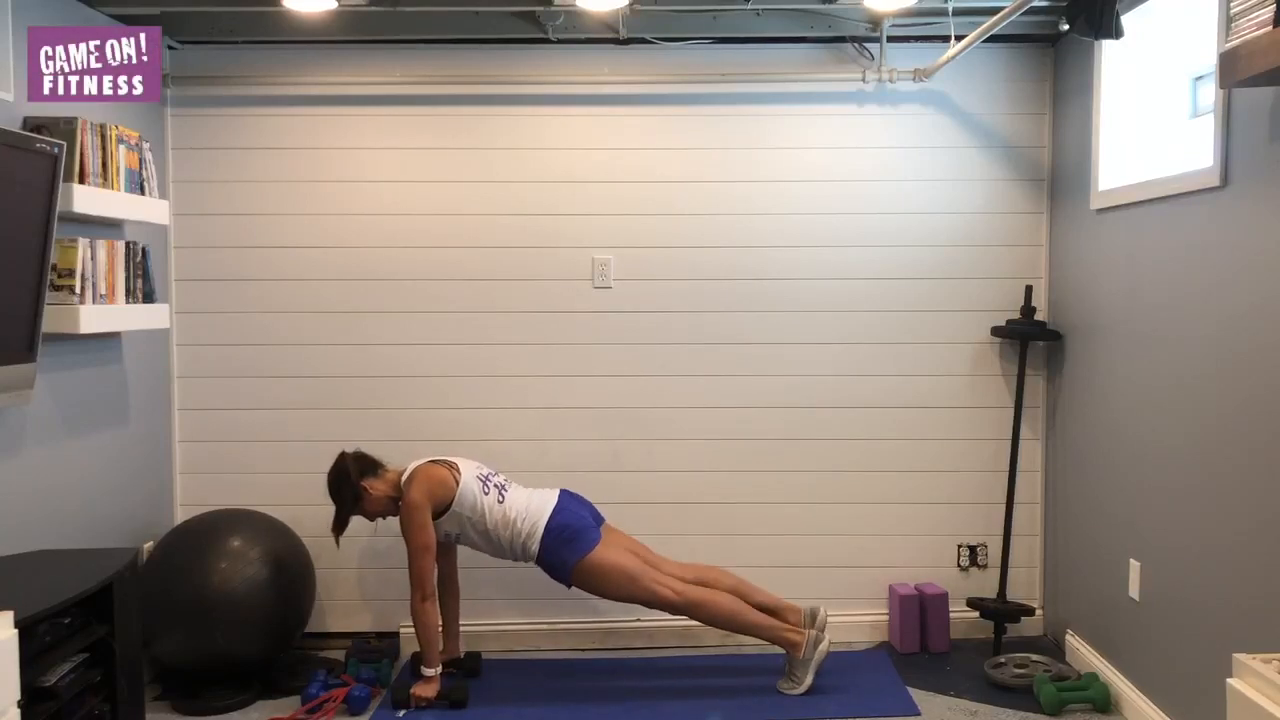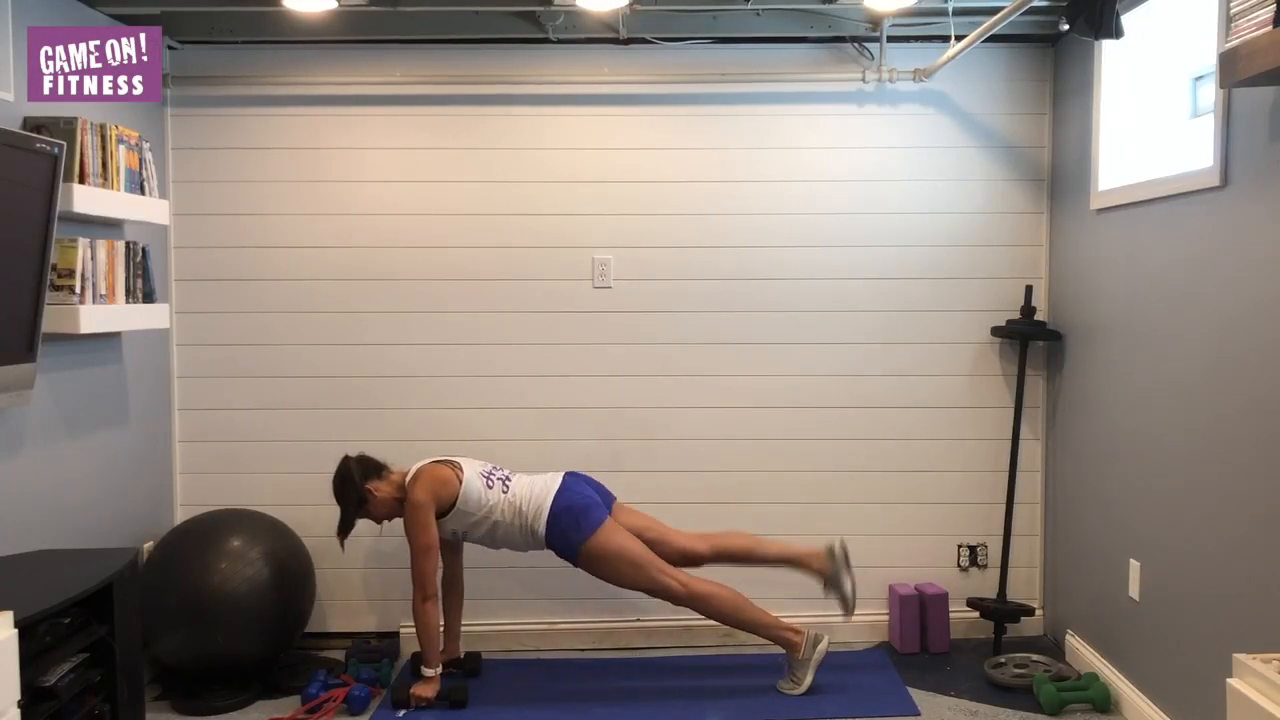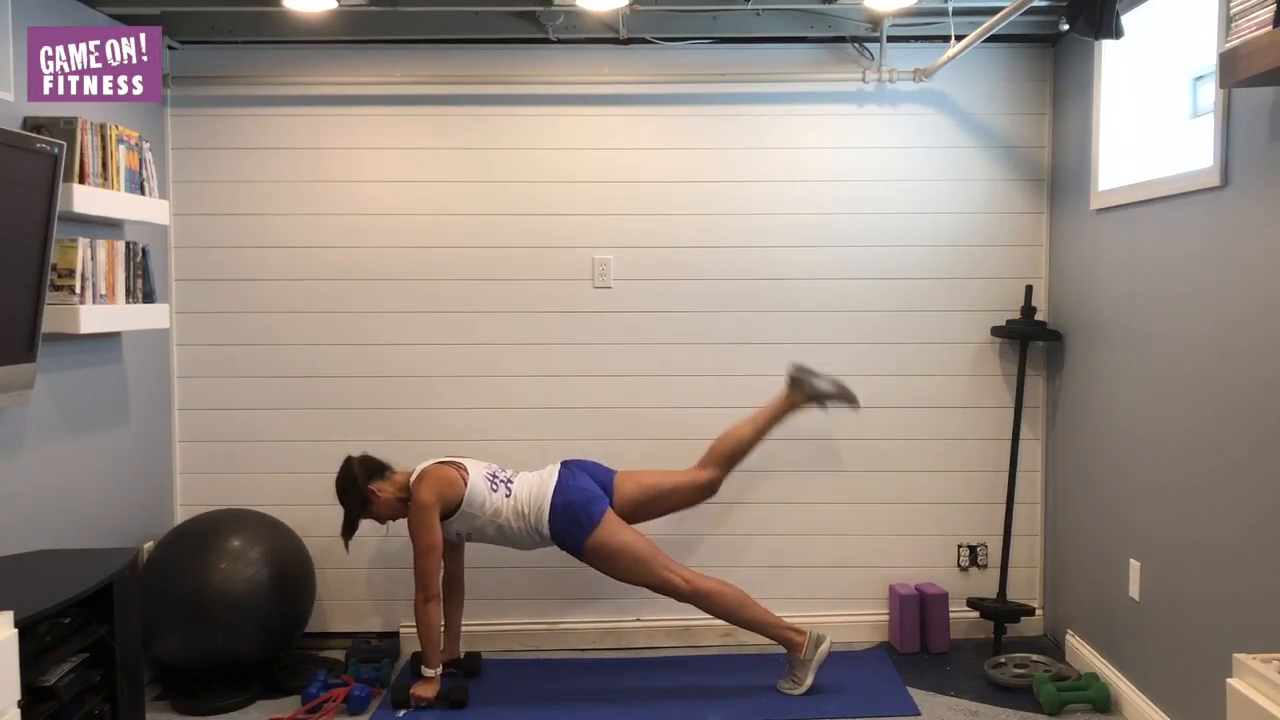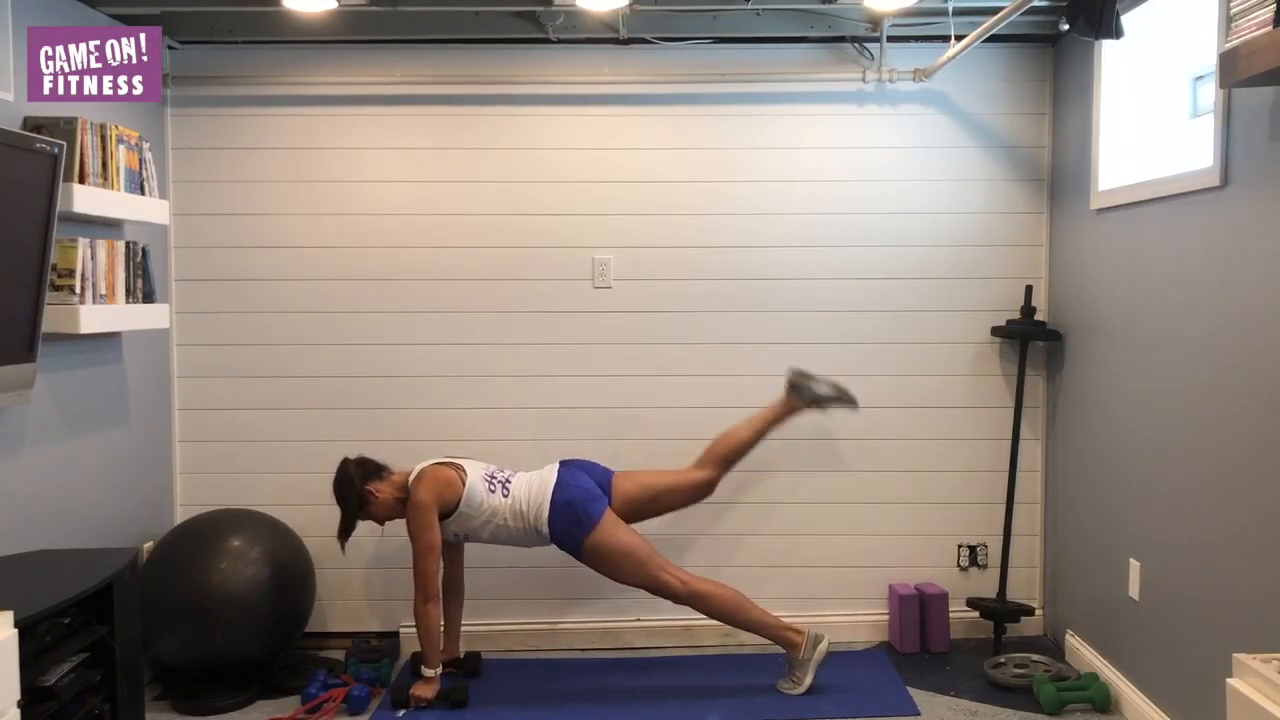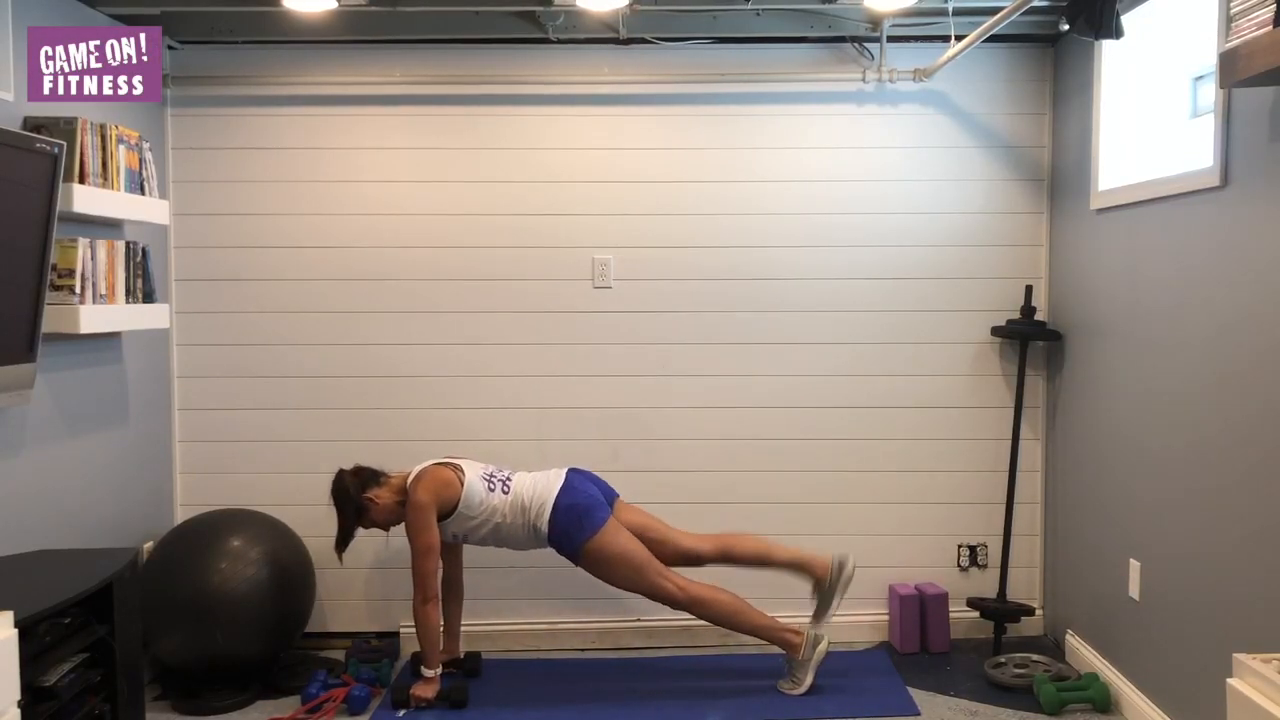
dt=1s
person 1, frame 1
left shoulder: (414, 496)
right shoulder: (430, 479)
left elbow: (424, 593)
right elbow: (447, 578)
left wrist: (430, 672)
right wrist: (451, 648)
left hip: (554, 535)
right hip: (561, 510)
left knee: (670, 593)
right knee: (676, 574)
left ankle: (796, 640)
right ankle: (794, 614)
person 1, frame 2
left shoulder: (418, 495)
right shoulder: (435, 484)
left elbow: (426, 595)
right elbow: (451, 578)
left wrist: (430, 673)
right wrist: (452, 650)
left hip: (561, 514)
right hip: (567, 493)
left knee: (674, 584)
right knee: (700, 549)
left ankle: (797, 640)
right ankle: (818, 561)
person 1, frame 3
left shoulder: (420, 497)
right shoulder: (438, 481)
left elbow: (428, 596)
right elbow: (453, 582)
left wrist: (431, 674)
right wrist: (452, 650)
left hip: (565, 509)
right hip: (572, 483)
left knee: (679, 582)
right knee: (707, 476)
left ankle: (799, 641)
right ankle: (794, 395)
person 1, frame 4
left shoulder: (421, 498)
right shoulder: (437, 482)
left elbow: (428, 596)
right elbow: (451, 581)
left wrist: (431, 674)
right wrist: (452, 650)
left hip: (565, 508)
right hip: (571, 480)
left knee: (674, 584)
right knee: (703, 475)
left ankle: (796, 640)
right ankle: (793, 397)
person 1, frame 5
left shoulder: (419, 497)
right shoulder: (436, 486)
left elbow: (427, 595)
right elbow: (451, 579)
left wrist: (430, 673)
right wrist: (451, 649)
left hip: (564, 511)
right hip: (572, 490)
left knee: (671, 587)
right knee: (696, 548)
left ankle: (796, 641)
right ankle: (819, 568)
